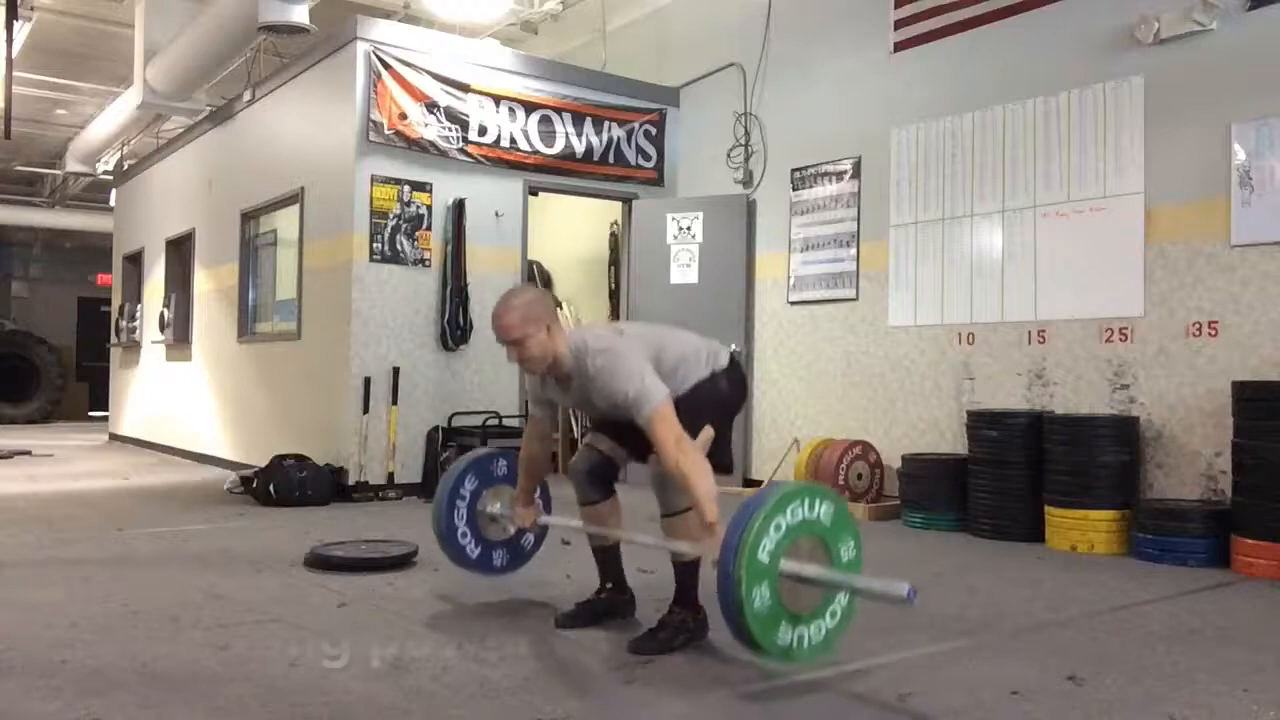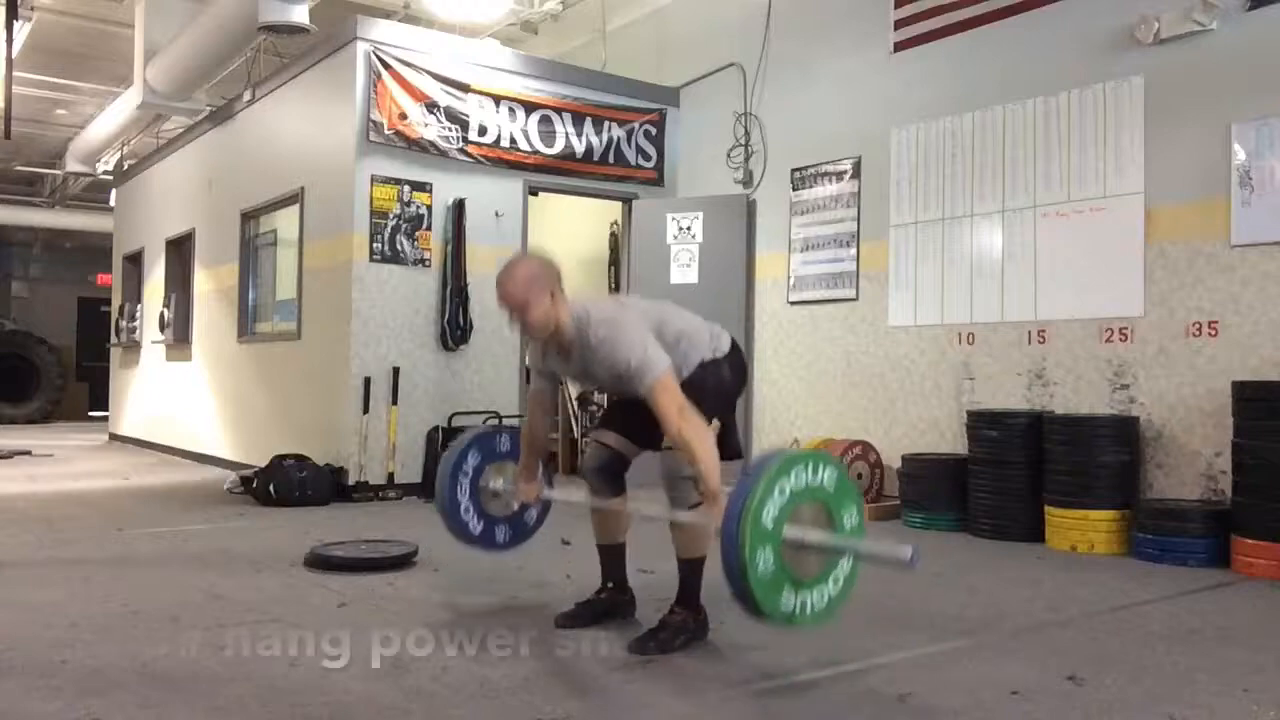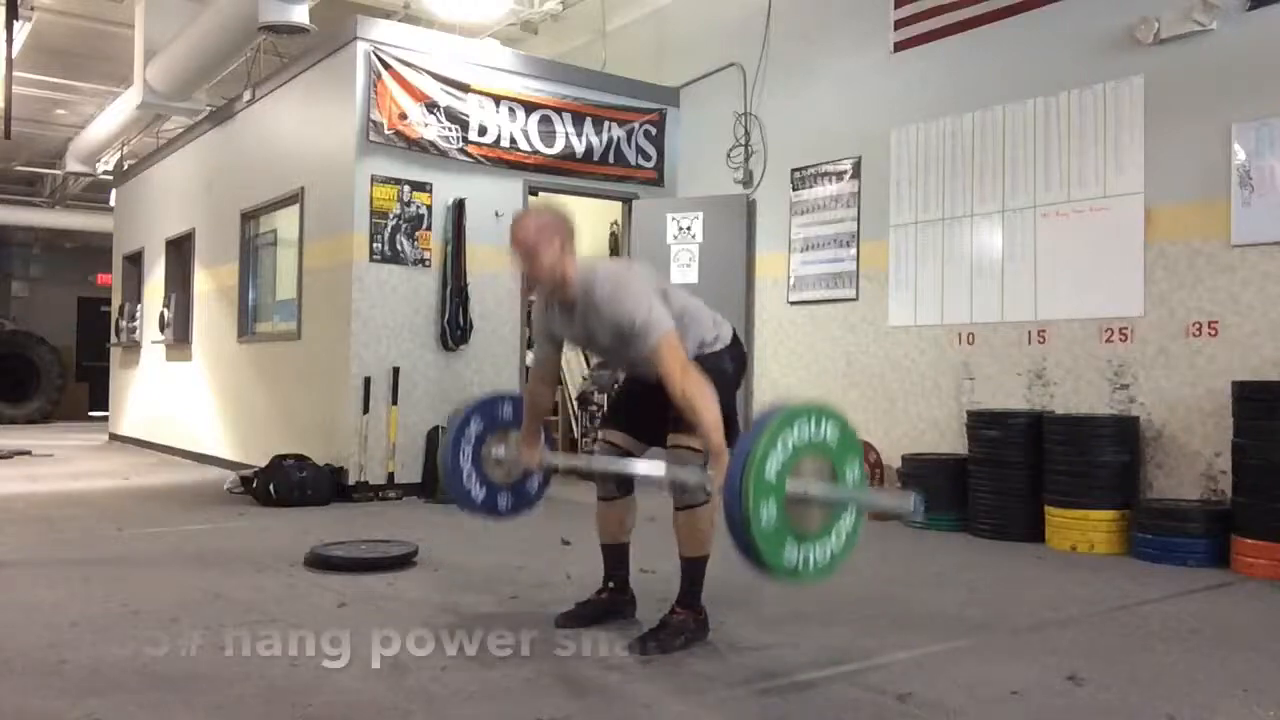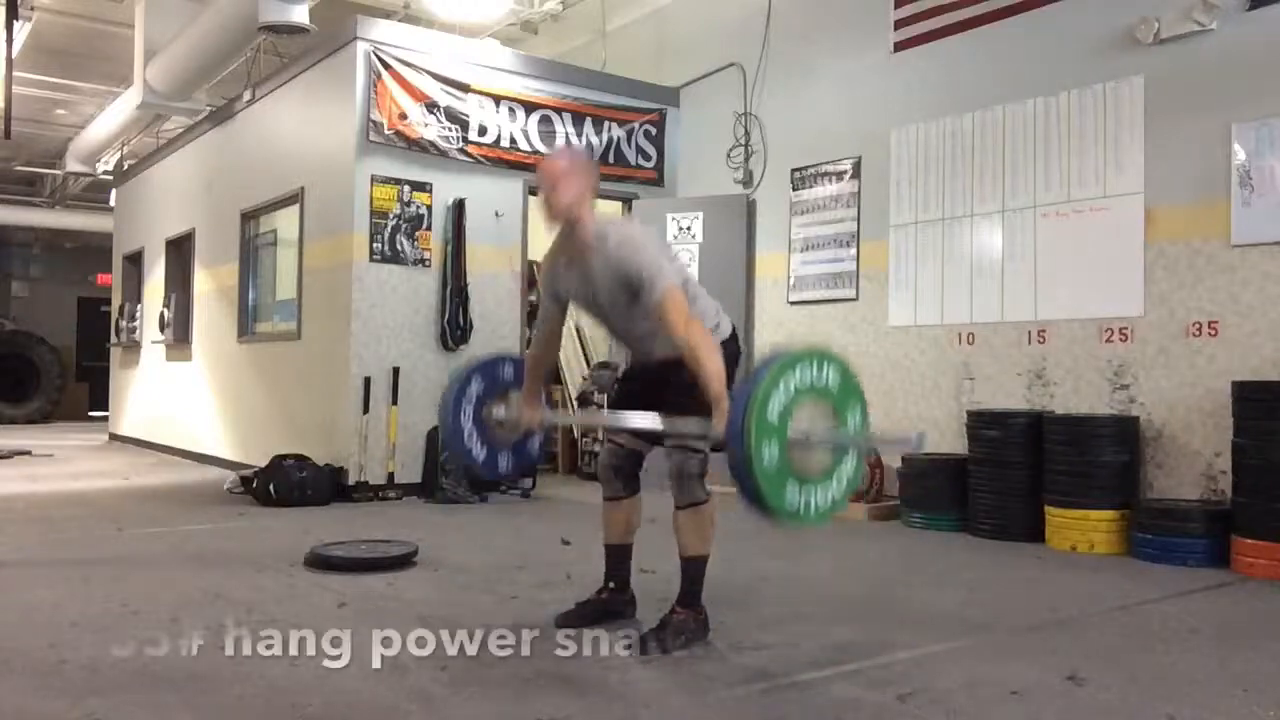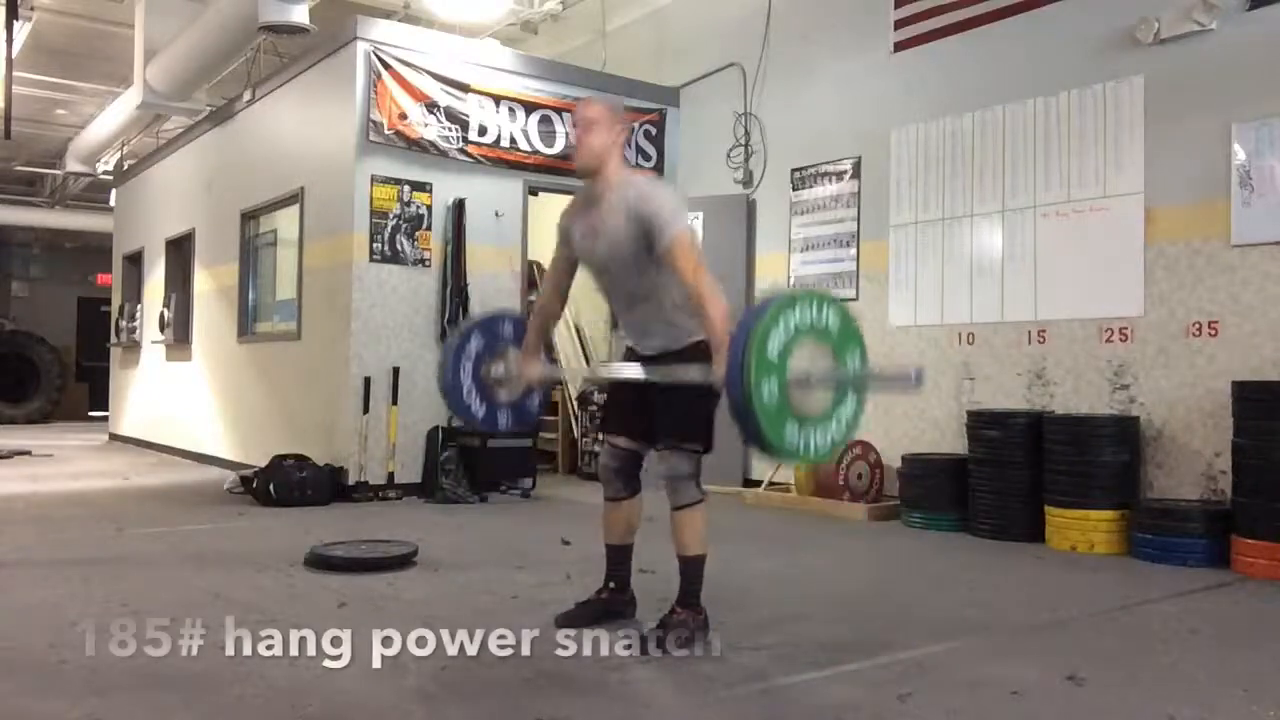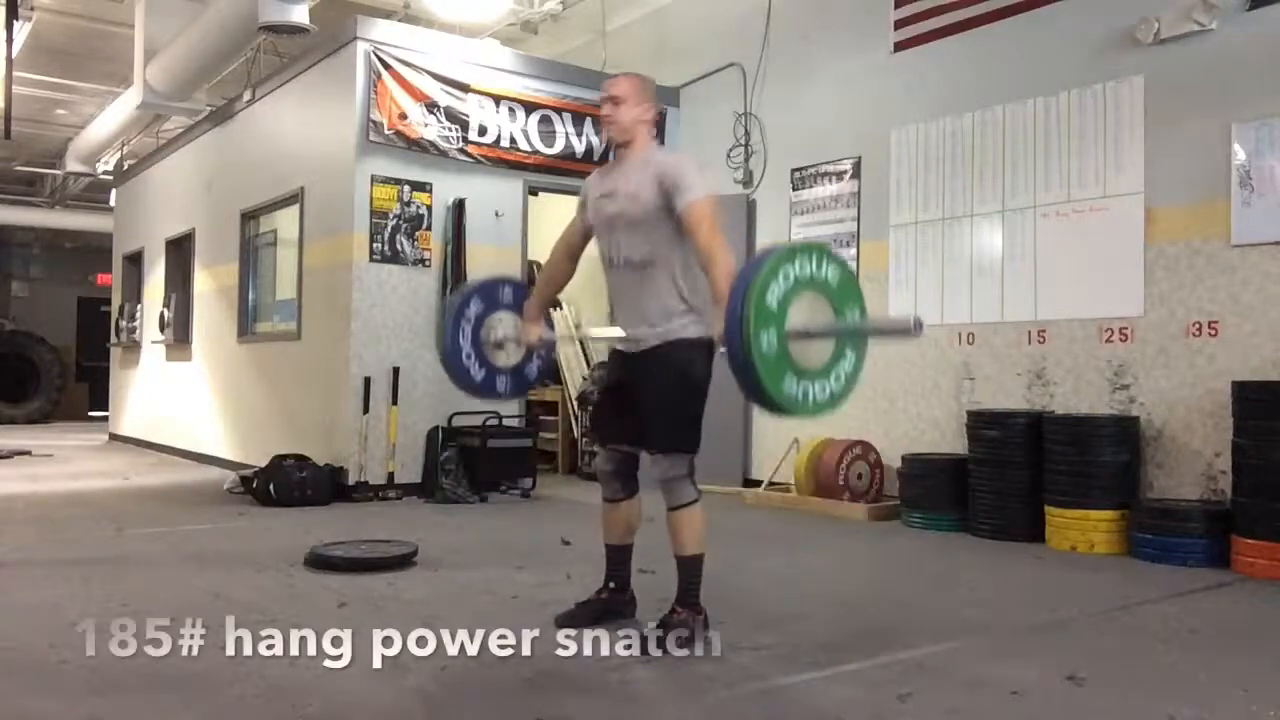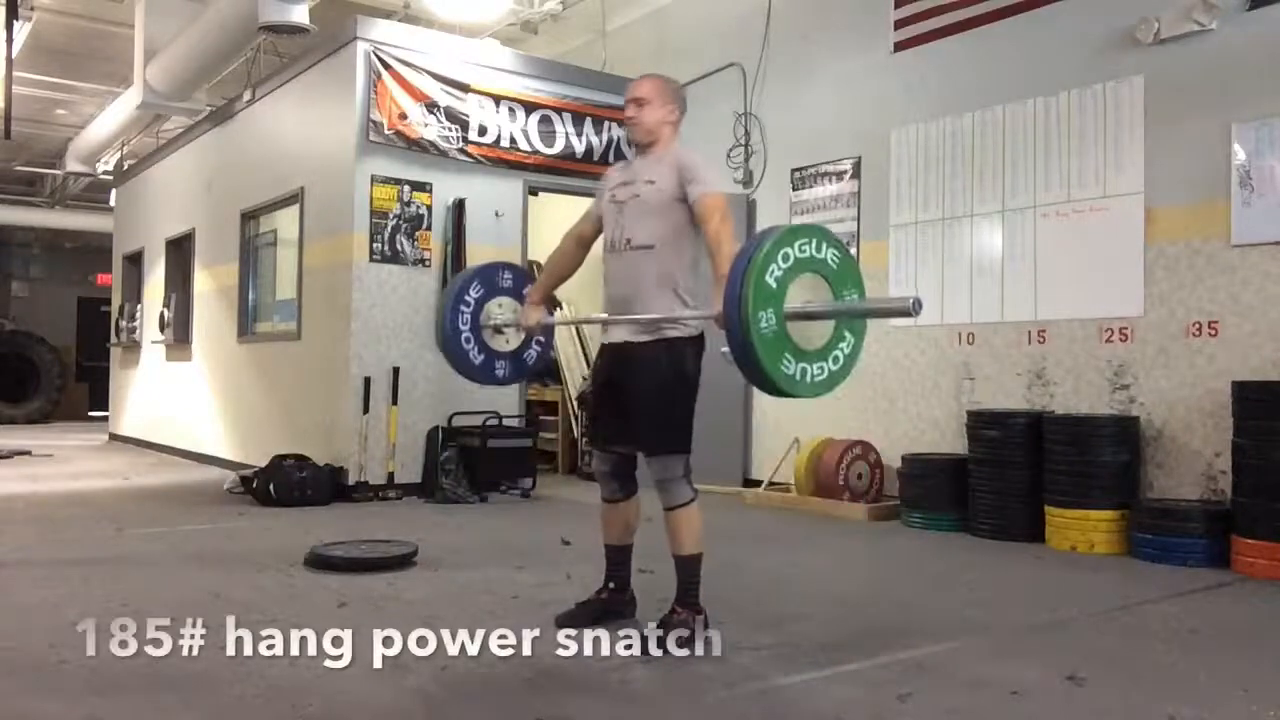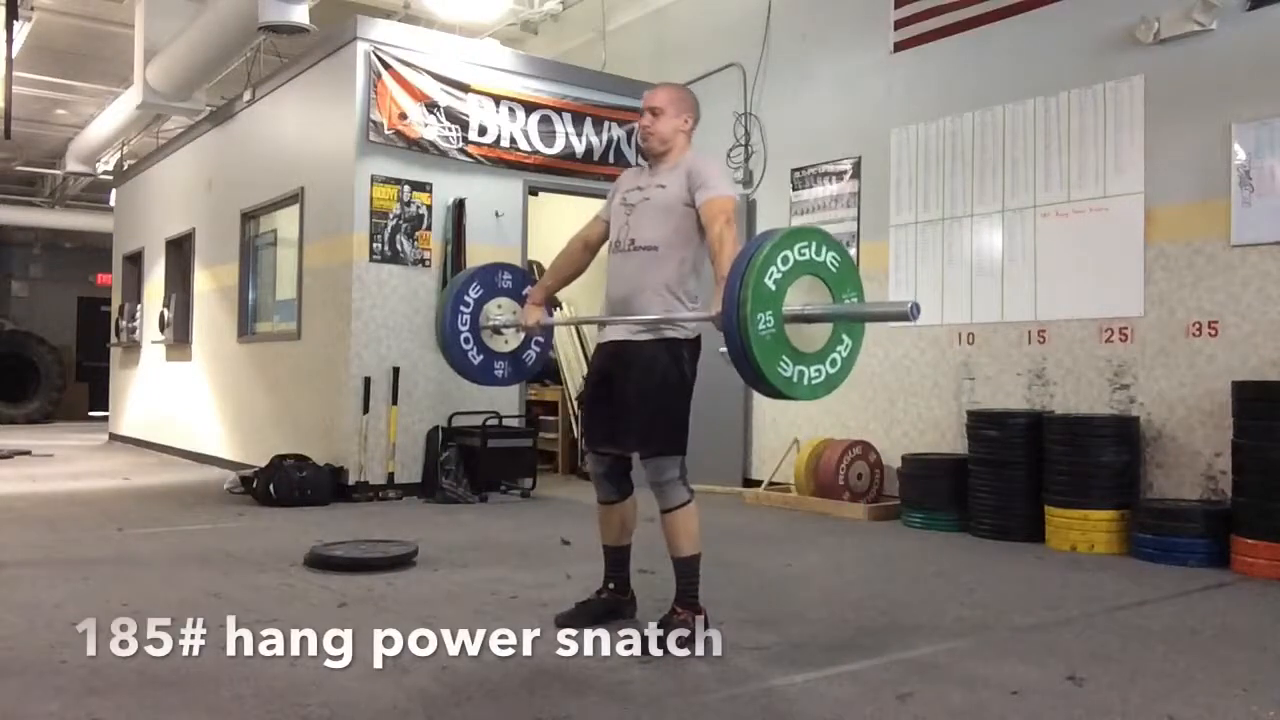
dt=0.1s
person 1, frame 1
left shoulder: (610, 363)
right shoulder: (543, 376)
left elbow: (676, 449)
right elbow: (536, 442)
left wrist: (713, 530)
right wrist: (524, 502)
left hip: (708, 379)
right hip: (651, 394)
left knee: (667, 473)
right knee: (587, 466)
left ankle: (688, 612)
right ankle: (613, 591)
person 1, frame 2
left shoulder: (612, 333)
right shoulder: (544, 348)
left elbow: (680, 418)
right elbow: (538, 416)
left wrist: (716, 498)
right wrist: (527, 476)
left hip: (709, 364)
left knee: (678, 464)
right knee: (598, 461)
left ankle: (688, 611)
right ankle: (615, 590)
person 1, frame 3
left shoulder: (618, 293)
right shoulder: (548, 308)
left elbow: (684, 377)
right elbow: (541, 380)
left wrist: (720, 458)
right wrist: (529, 443)
left hip: (710, 352)
right hip: (645, 371)
left knee: (684, 460)
right knee: (607, 458)
left ankle: (690, 611)
right ankle: (614, 590)
person 1, frame 4
left shoulder: (628, 244)
right shoulder: (557, 263)
left elbow: (688, 328)
right elbow: (546, 336)
left wrist: (723, 407)
right wrist: (530, 400)
left hip: (705, 341)
right hip: (649, 359)
left knee: (685, 463)
right knee: (614, 464)
left ankle: (690, 610)
right ankle: (616, 592)
person 1, frame 5
left shoulder: (647, 199)
right shoulder: (575, 214)
left elbow: (693, 274)
right elbow: (554, 287)
left wrist: (725, 353)
right wrist: (531, 353)
left hip: (688, 345)
right hip: (642, 349)
left knee: (677, 467)
right knee: (616, 463)
left ankle: (690, 610)
right ankle: (616, 591)
person 1, frame 6
left shoulder: (669, 167)
right shoulder: (597, 183)
left elbow: (709, 233)
right elbow: (566, 252)
left wrist: (729, 309)
right wrist: (533, 315)
left hip: (681, 341)
right hip: (631, 346)
left knee: (672, 469)
right knee: (613, 466)
left ankle: (690, 609)
right ankle: (616, 590)
person 1, frame 7
left shoulder: (687, 164)
right shoulder: (616, 176)
left elbow: (717, 221)
right elbow: (577, 239)
left wrist: (728, 291)
right wrist: (535, 298)
left hip: (668, 340)
right hip: (618, 340)
left knee: (668, 471)
right knee: (610, 466)
left ankle: (690, 609)
right ankle: (616, 591)
person 1, frame 8
left shoulder: (700, 171)
right shoulder: (629, 181)
left elbow: (721, 226)
right elbow: (585, 243)
left wrist: (726, 294)
right wrist: (536, 298)
left hip: (665, 342)
right hip: (613, 340)
left knee: (664, 472)
right knee: (605, 467)
left ankle: (689, 609)
right ankle: (616, 591)
